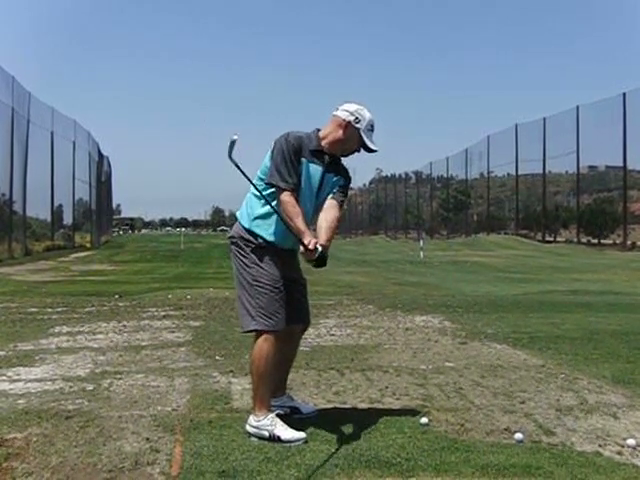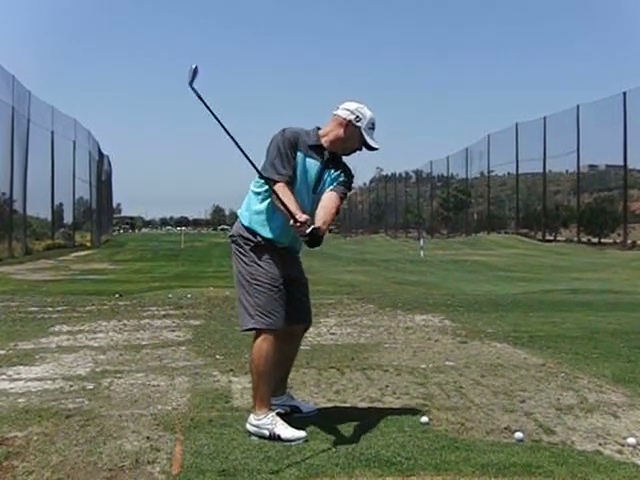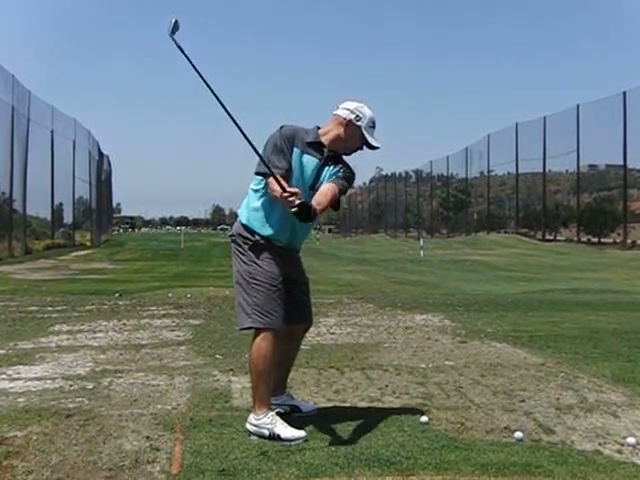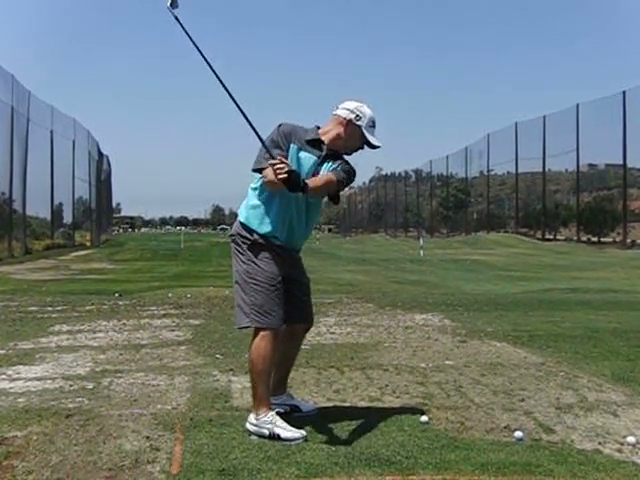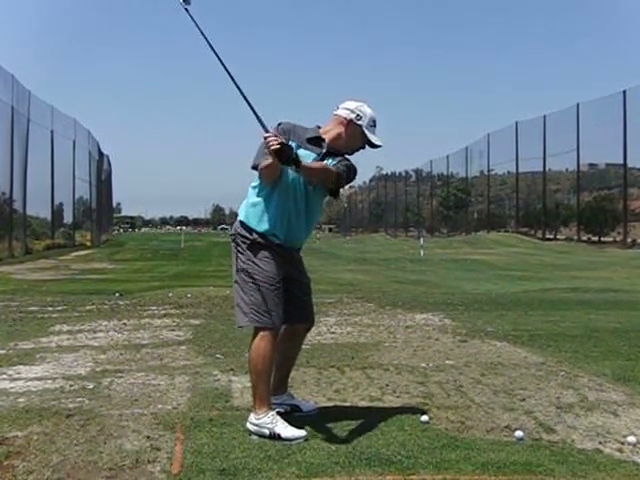
dt=0.4s
person 1, frame 1
left shoulder: (339, 174)
right shoulder: (292, 144)
left elbow: (330, 209)
right elbow: (285, 196)
left wrist: (321, 245)
right wrist: (306, 237)
left hip: (286, 250)
right hip: (255, 243)
left knee: (295, 325)
right knee: (270, 327)
left ankle: (278, 397)
right ankle: (260, 416)
person 1, frame 2
left shoulder: (341, 173)
right shoulder: (290, 139)
left elbow: (330, 201)
right elbow: (279, 186)
left wrist: (318, 227)
right wrist: (298, 216)
left hip: (288, 249)
right hip: (256, 241)
left knee: (296, 324)
right knee: (269, 326)
left ankle: (278, 396)
right ankle: (261, 415)
person 1, frame 3
left shoulder: (341, 170)
right shoulder: (289, 136)
left elbow: (328, 193)
right elbow: (274, 183)
left wrist: (311, 208)
right wrist: (289, 198)
left hip: (288, 248)
right hip: (257, 241)
left knee: (297, 324)
right knee: (268, 326)
left ankle: (278, 395)
right ankle: (260, 415)
person 1, frame 4
left shoulder: (341, 167)
right shoulder: (287, 135)
left elbow: (325, 184)
right elbow: (269, 179)
left wrist: (300, 184)
right wrist: (281, 177)
left hip: (289, 249)
right hip: (256, 240)
left knee: (298, 323)
right knee: (267, 325)
left ankle: (278, 395)
right ankle: (260, 415)
person 1, frame 5
left shoulder: (343, 165)
right shoulder: (288, 133)
left elbow: (323, 174)
right elbow: (266, 174)
left wrist: (295, 161)
right wrist: (276, 159)
left hip: (289, 249)
right hip: (256, 240)
left knee: (299, 323)
right knee: (267, 325)
left ankle: (278, 395)
right ankle: (261, 414)
